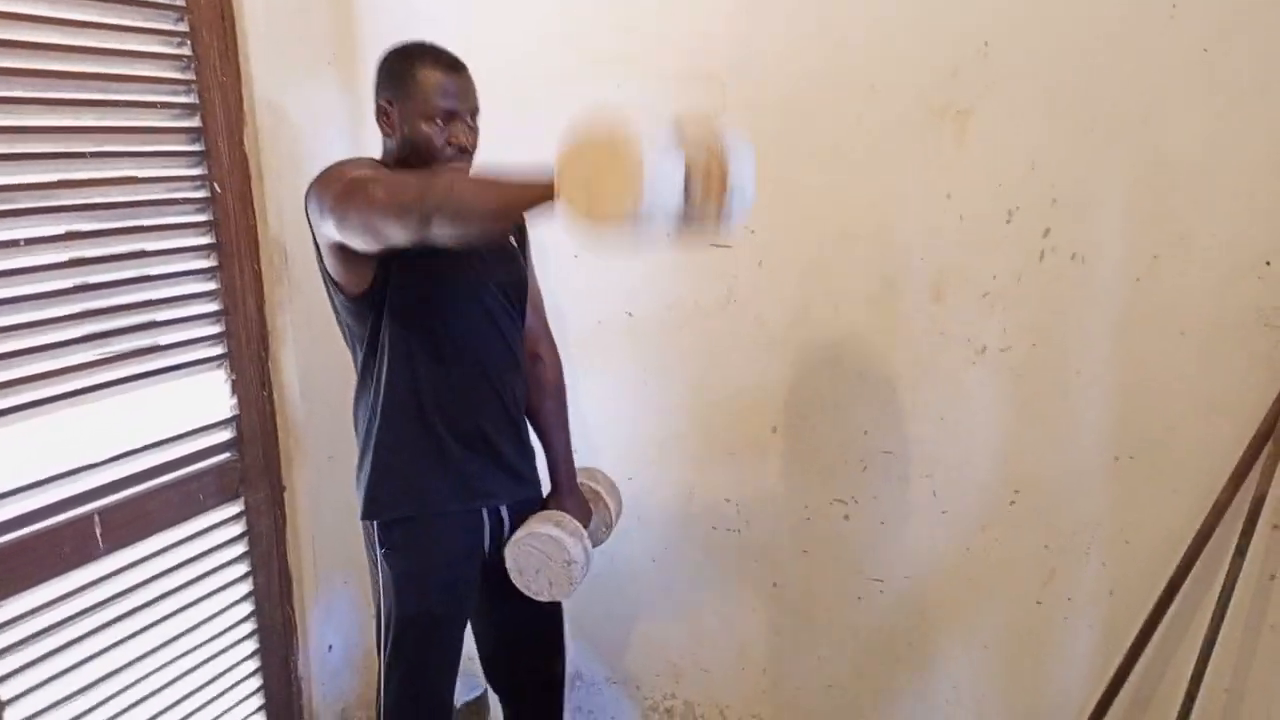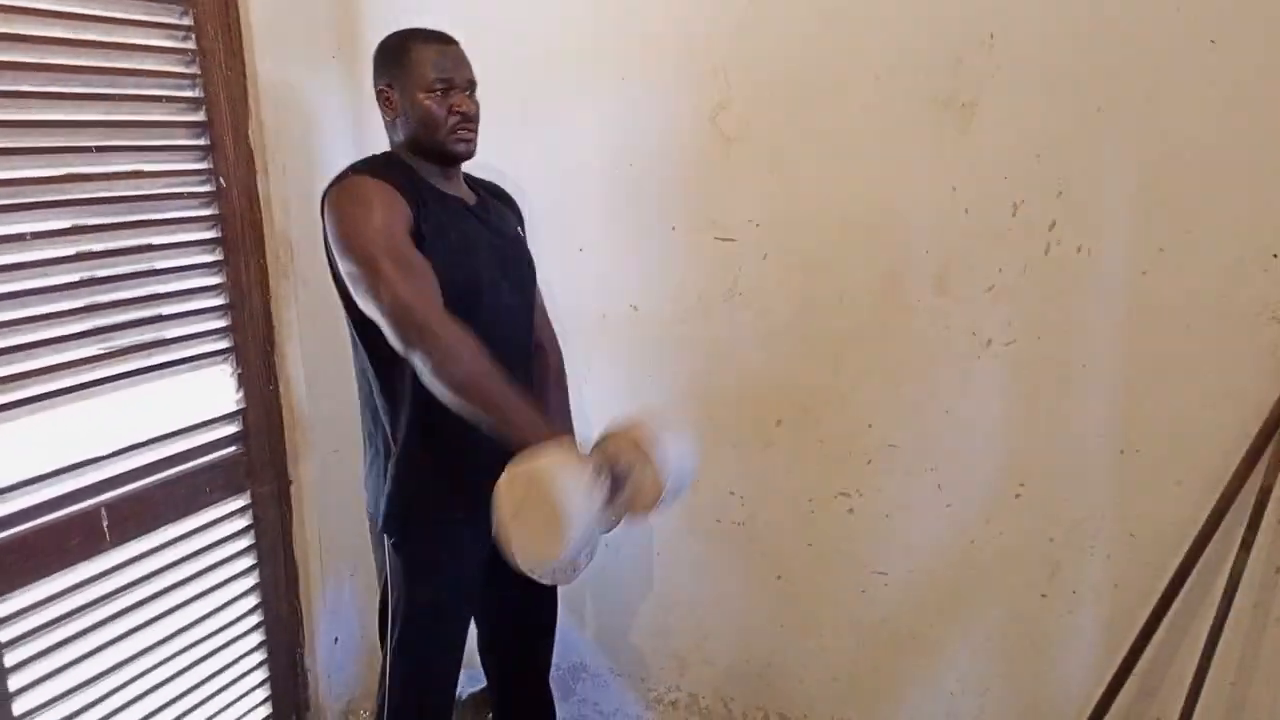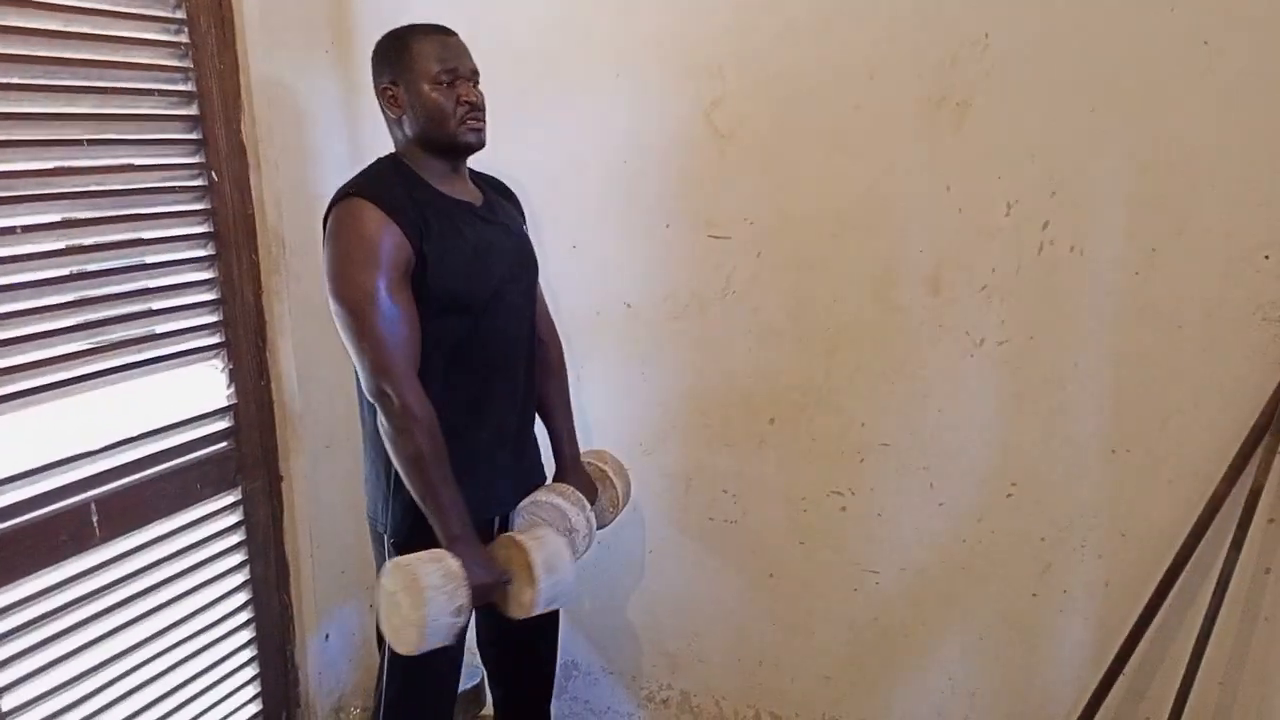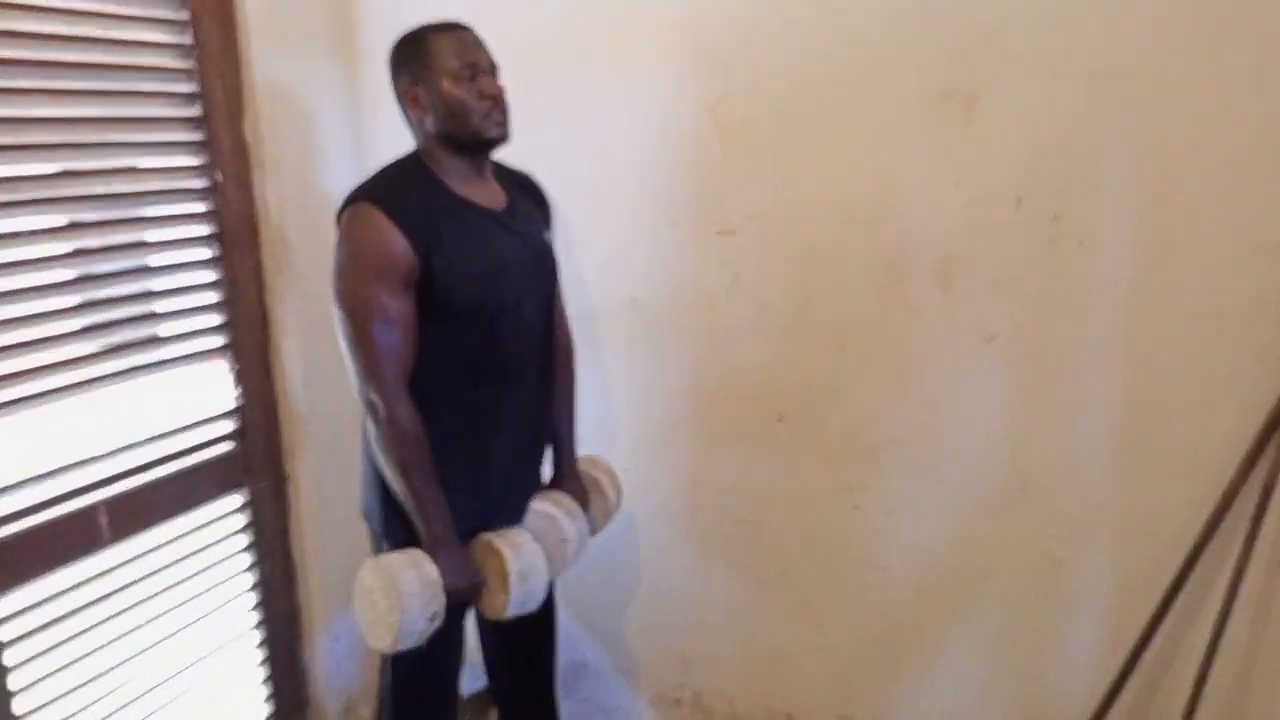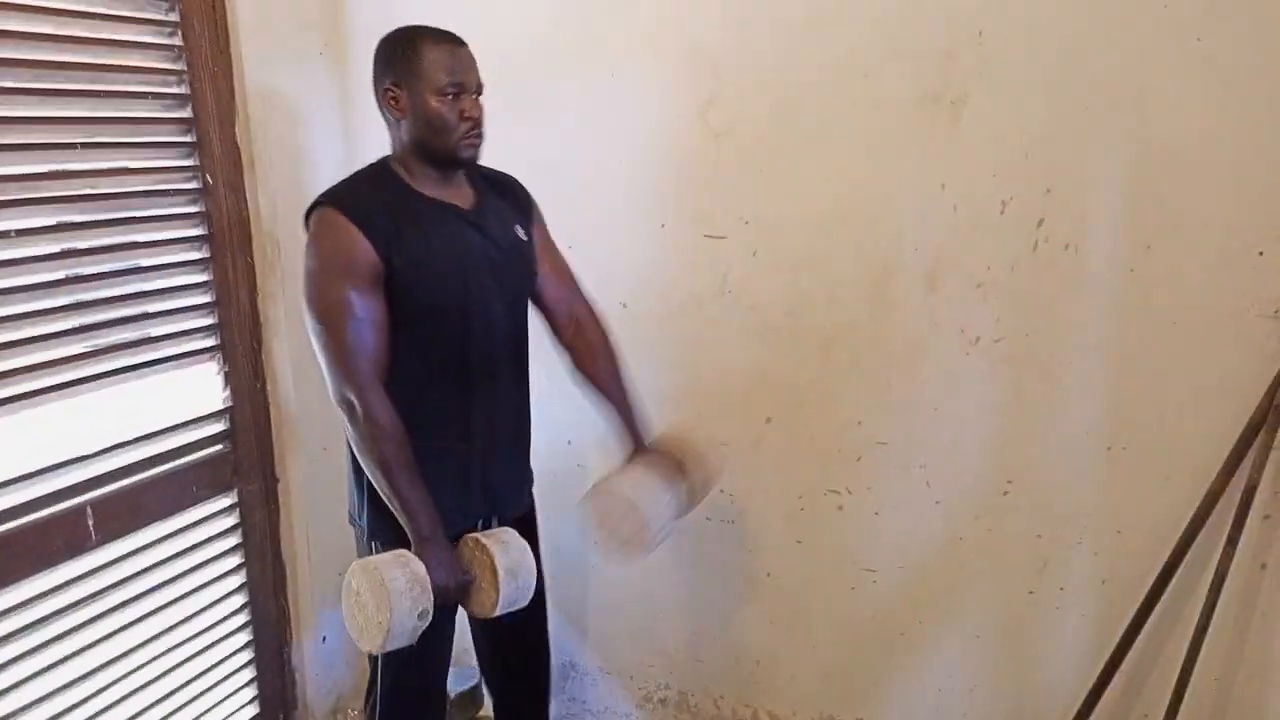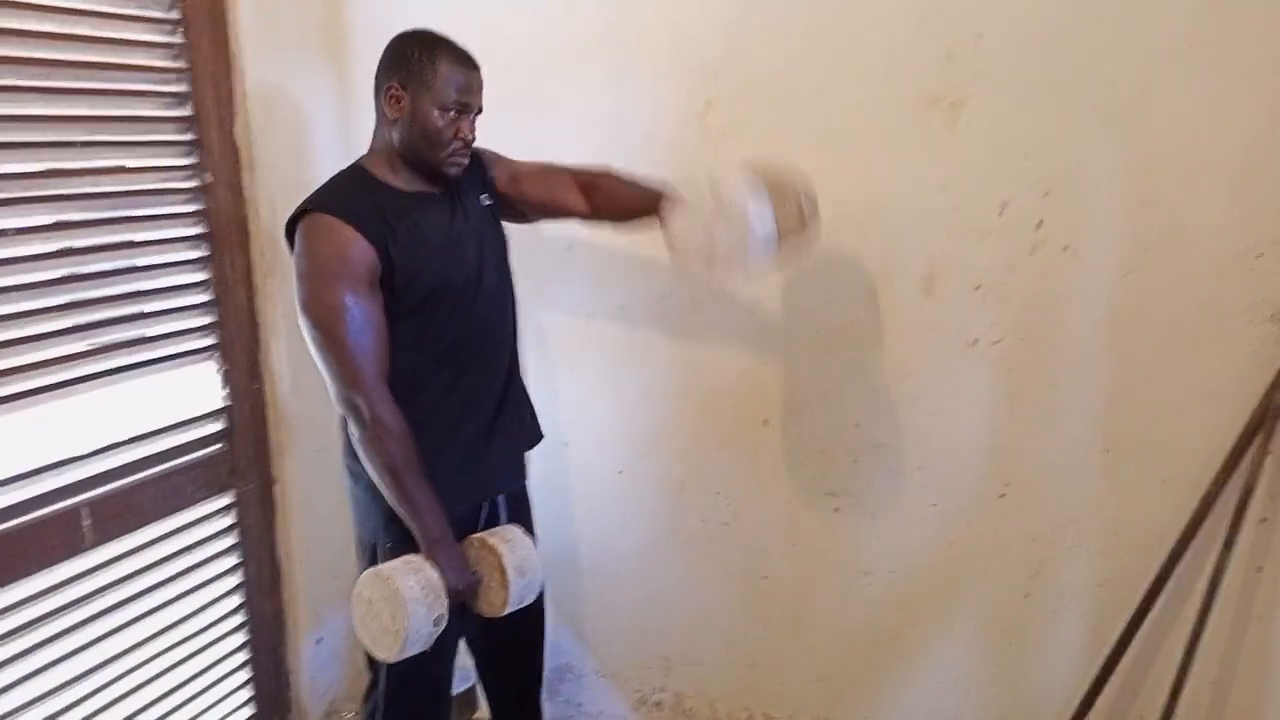
dt=0.3s
person 1, frame 1
left shoulder: (497, 213)
right shoulder: (346, 196)
left elbow: (536, 351)
right elbow: (434, 210)
left wrist: (565, 483)
left hip: (511, 489)
right hip: (418, 501)
person 1, frame 2
left shoulder: (498, 204)
right shoulder: (364, 200)
left elbow: (537, 337)
right elbow: (427, 338)
right wrist: (542, 441)
right hip: (426, 492)
left knee: (525, 663)
person 1, frame 3
left shoulder: (499, 198)
right shoulder: (371, 217)
right elbow: (394, 393)
left wrist: (569, 460)
right wrist: (457, 538)
left hip: (516, 484)
right hip: (428, 503)
left knee: (529, 658)
person 1, frame 4
left shoulder: (526, 197)
right shoulder: (383, 221)
right elbow: (386, 400)
left wrist: (566, 467)
right wrist: (439, 540)
left hip: (516, 490)
right hip: (425, 504)
left knee: (529, 659)
person 1, frame 5
left shoulder: (509, 199)
right shoulder: (348, 224)
left elbow: (573, 317)
right elbow: (361, 398)
left wrist: (638, 435)
right wrist: (427, 537)
left hip: (505, 489)
right hip: (408, 507)
left knee: (522, 659)
person 1, frame 6
left shoulder: (476, 178)
right shoulder: (336, 227)
left elbow: (577, 190)
right elbow: (364, 402)
left wrist: (670, 203)
right wrist: (435, 540)
left hip: (499, 480)
right hip: (410, 506)
left knee: (517, 656)
